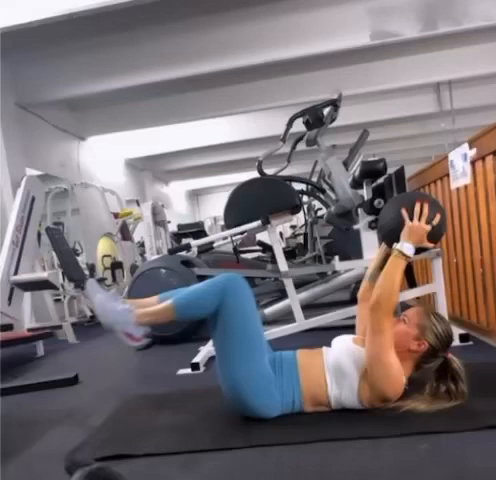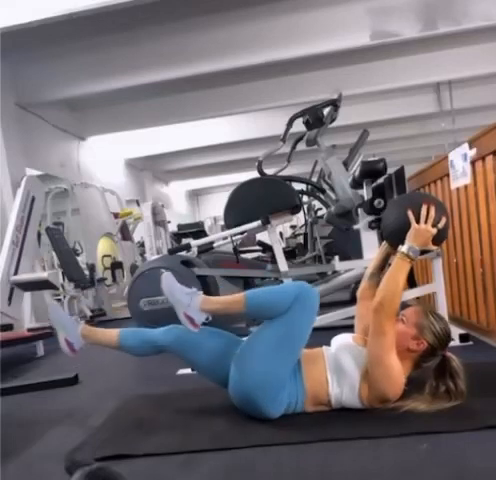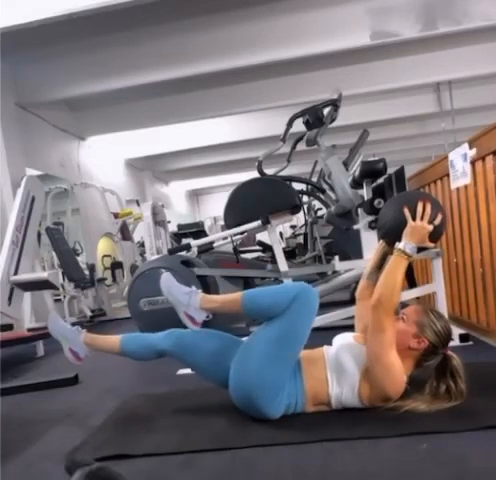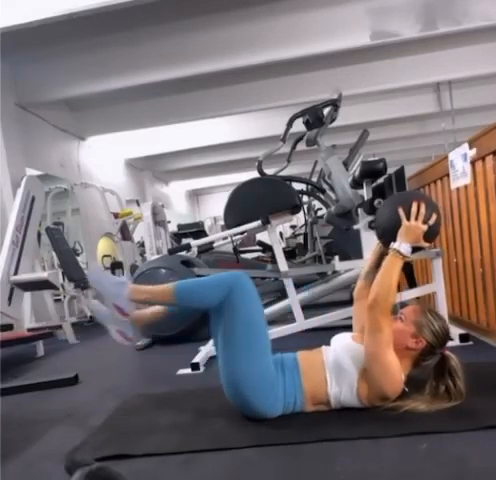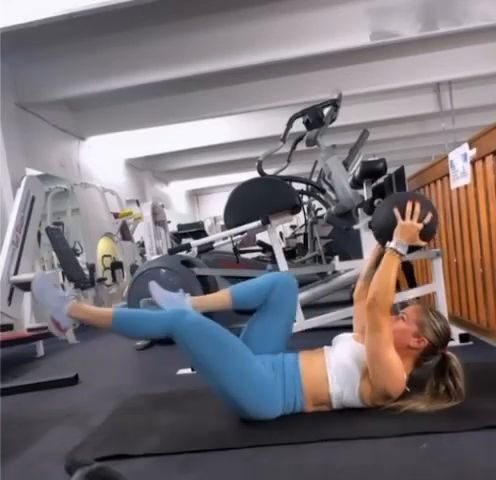
dt=0.3s
person 1, frame 1
left shoulder: (389, 380)
right shoulder: (371, 349)
left elbow: (379, 309)
right elbow: (366, 298)
left wrist: (405, 247)
right wrist: (387, 245)
left hip: (259, 392)
right hip: (265, 373)
left knee: (230, 285)
right knee: (215, 298)
left ankle: (132, 318)
right ankle: (132, 310)
person 1, frame 2
left shoulder: (389, 381)
right shoulder: (370, 351)
left elbow: (379, 311)
right elbow: (366, 297)
left wrist: (410, 251)
right wrist: (386, 248)
left hip: (262, 391)
right hip: (257, 376)
left knee: (304, 294)
right knee: (172, 336)
left ankle: (200, 304)
right ankle: (83, 334)
person 1, frame 3
left shoulder: (390, 378)
right shoulder: (372, 348)
left elbow: (380, 309)
right elbow: (366, 297)
left wrist: (407, 247)
right wrist: (385, 244)
left hip: (263, 392)
right hip: (258, 377)
left knee: (302, 294)
right knee: (174, 340)
left ankle: (198, 304)
right ankle: (87, 342)
person 1, frame 4
left shoulder: (388, 378)
right shoulder: (369, 348)
left elbow: (376, 309)
right elbow: (362, 296)
left wrist: (402, 247)
right wrist: (384, 244)
left hip: (259, 392)
right hip: (271, 373)
left knee: (235, 283)
right knee: (213, 296)
left ankle: (132, 296)
right ankle: (131, 319)
person 1, frame 5
left shoulder: (389, 378)
right shoulder: (370, 348)
left elbow: (375, 308)
right elbow: (362, 297)
left wrist: (399, 246)
right wrist: (381, 246)
left hip: (260, 392)
right hip: (264, 369)
left knee: (181, 323)
right knee: (283, 283)
left ankle: (72, 312)
right ankle: (190, 304)
